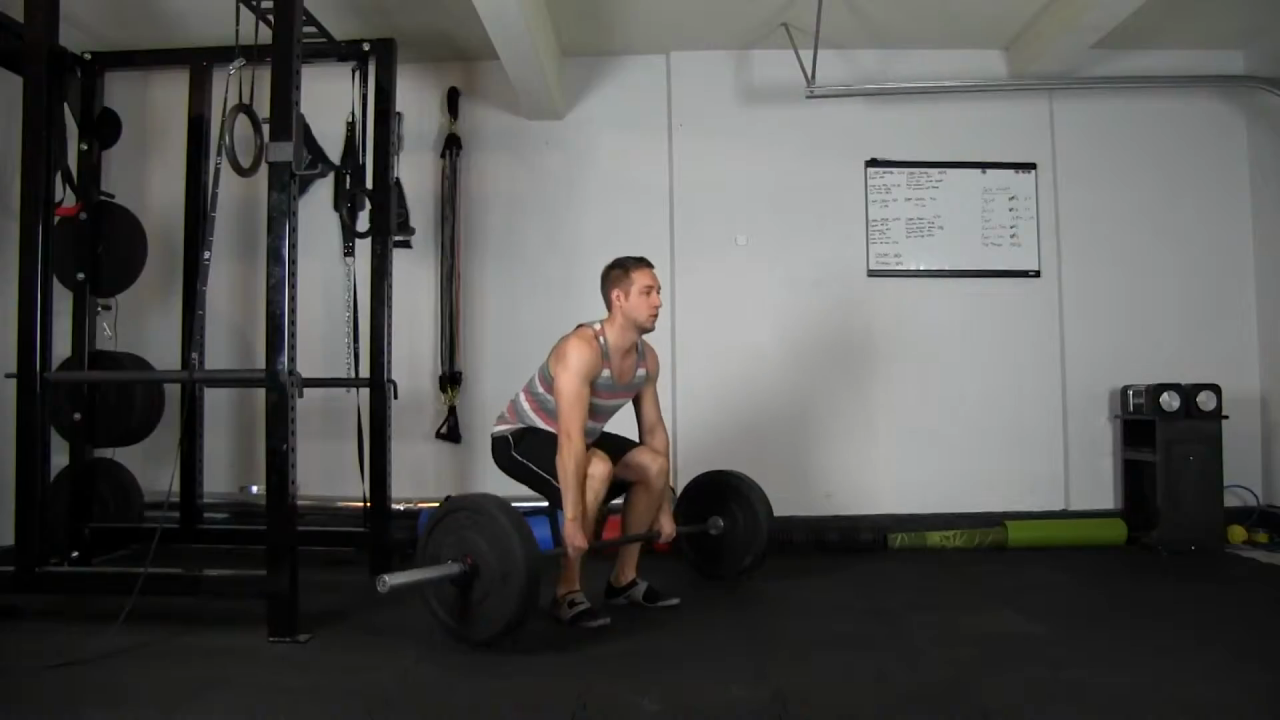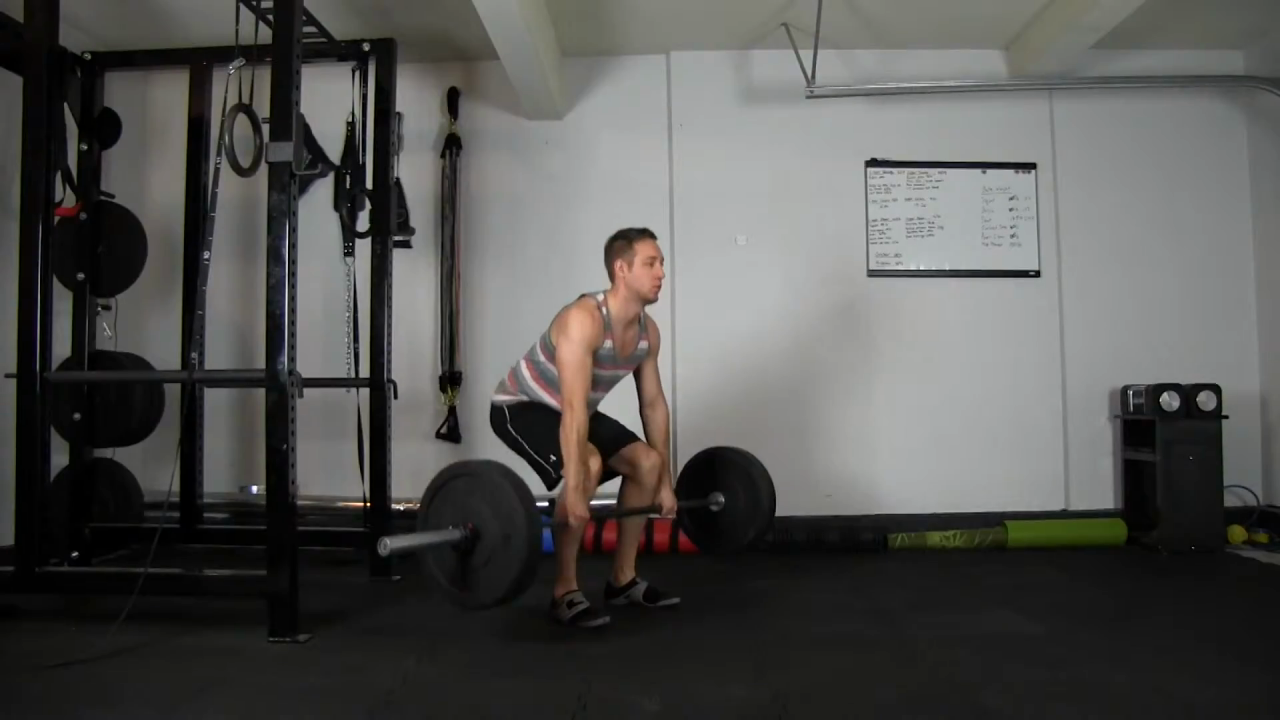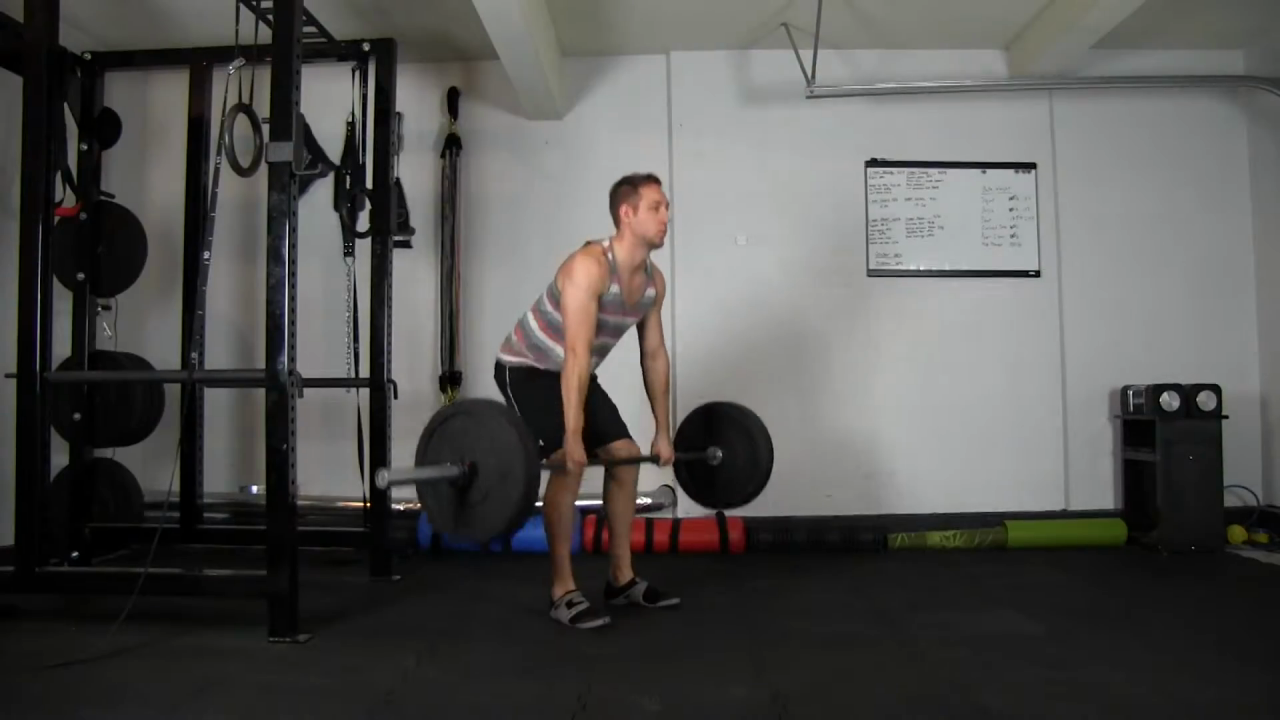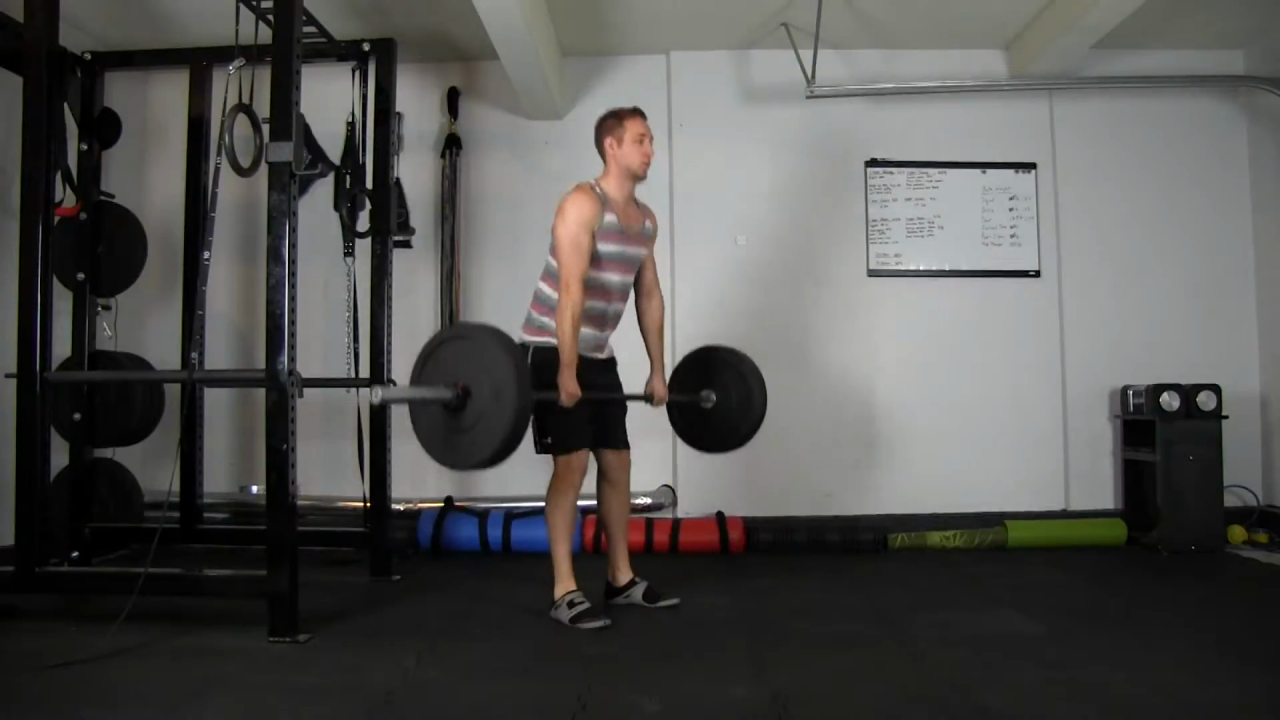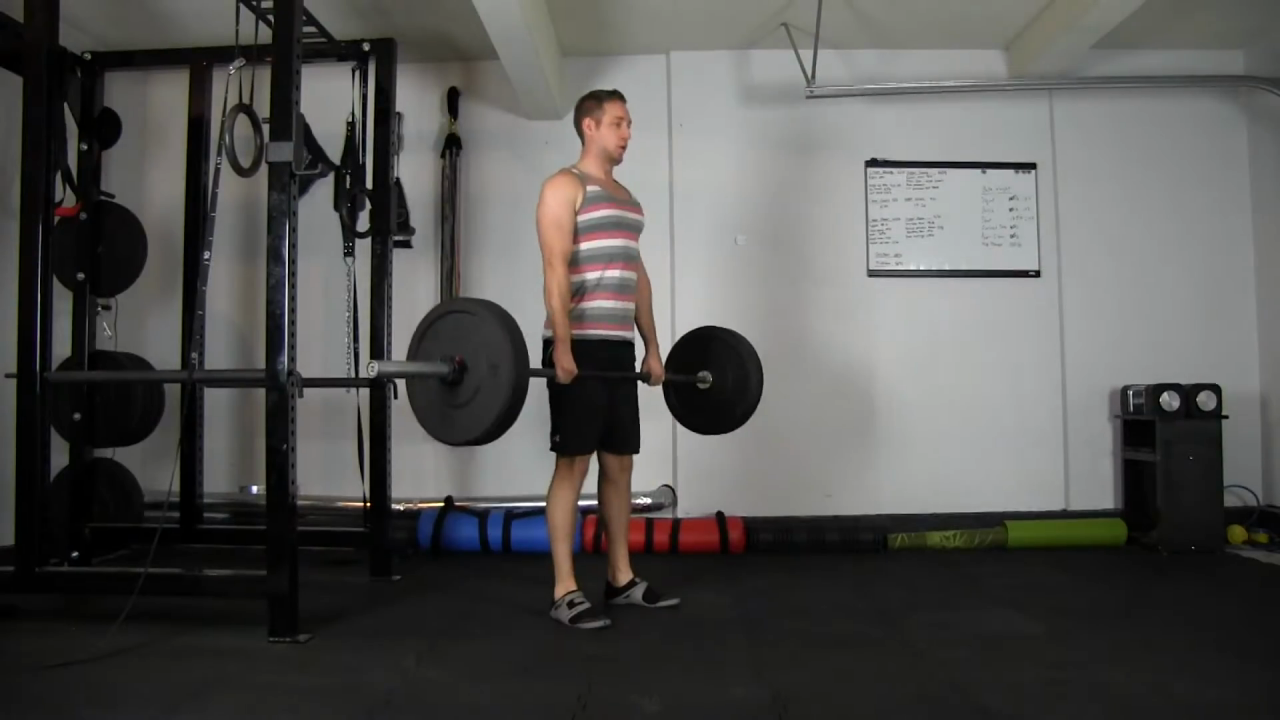
dt=0.2s
person 1, frame 1
left shoulder: (647, 358)
right shoulder: (582, 349)
left elbow: (654, 430)
right elbow: (569, 440)
left wrist: (664, 509)
right wrist: (573, 521)
left hip: (577, 438)
right hip: (521, 436)
left knee: (653, 466)
right knee: (597, 470)
left ankle: (624, 579)
right ankle: (568, 592)
person 1, frame 2
left shoulder: (648, 331)
right shoulder: (583, 320)
left elbow: (654, 404)
right elbow: (572, 411)
left wrist: (665, 483)
right wrist: (574, 492)
left hip: (574, 412)
right hip: (521, 407)
left knee: (646, 462)
right knee: (588, 465)
left ankle: (623, 579)
right ankle: (565, 591)
person 1, frame 3
left shoulder: (654, 280)
right shoulder: (589, 266)
left elbow: (655, 355)
right elbow: (575, 356)
left wrist: (664, 432)
right wrist: (571, 438)
left hip: (575, 374)
right hip: (526, 368)
left knee: (625, 457)
right knee: (569, 462)
left ankle: (622, 578)
right ankle: (563, 592)
person 1, frame 4
left shoulder: (645, 218)
right shoulder: (583, 203)
left elbow: (649, 297)
right elbow: (570, 291)
left wrist: (658, 370)
right wrist: (565, 371)
left hip: (596, 353)
right hip: (548, 348)
left knee: (616, 462)
right knee: (572, 462)
left ankle: (622, 579)
right ankle: (564, 593)
person 1, frame 5
left shoulder: (625, 196)
right shoulder: (565, 186)
right elbow: (555, 268)
left wrist: (652, 348)
right wrist: (562, 345)
left hip: (617, 347)
right hip: (576, 345)
left knee: (619, 464)
right knee: (573, 464)
left ankle: (621, 578)
right ankle: (565, 592)
